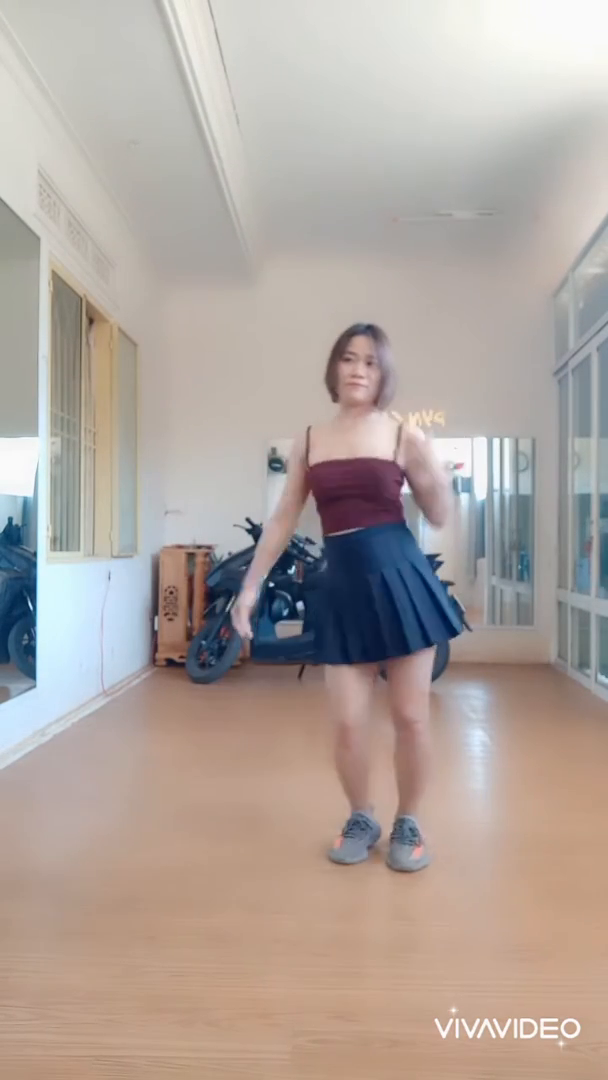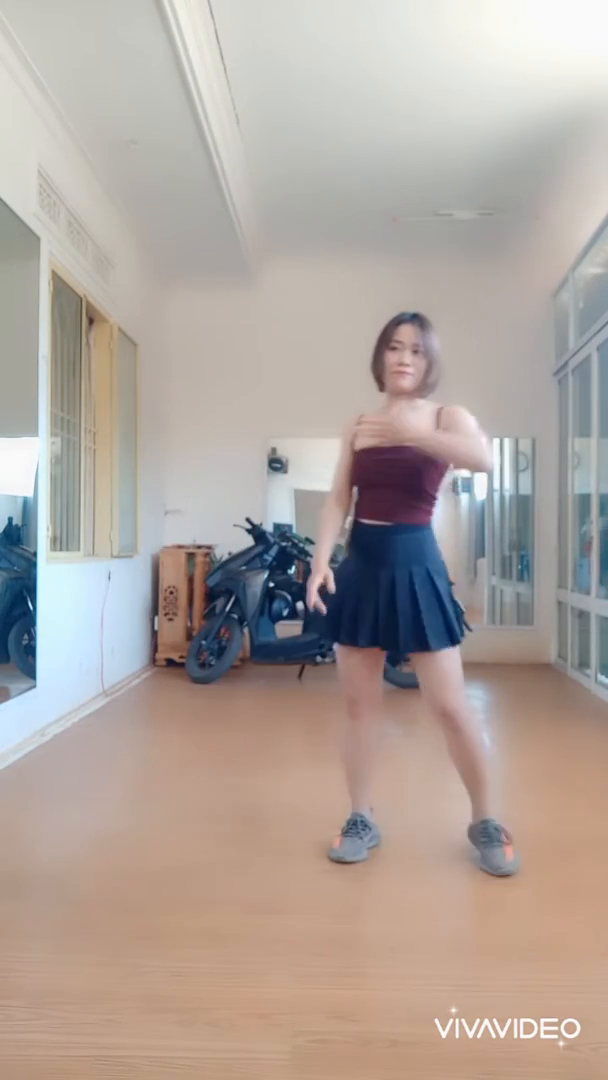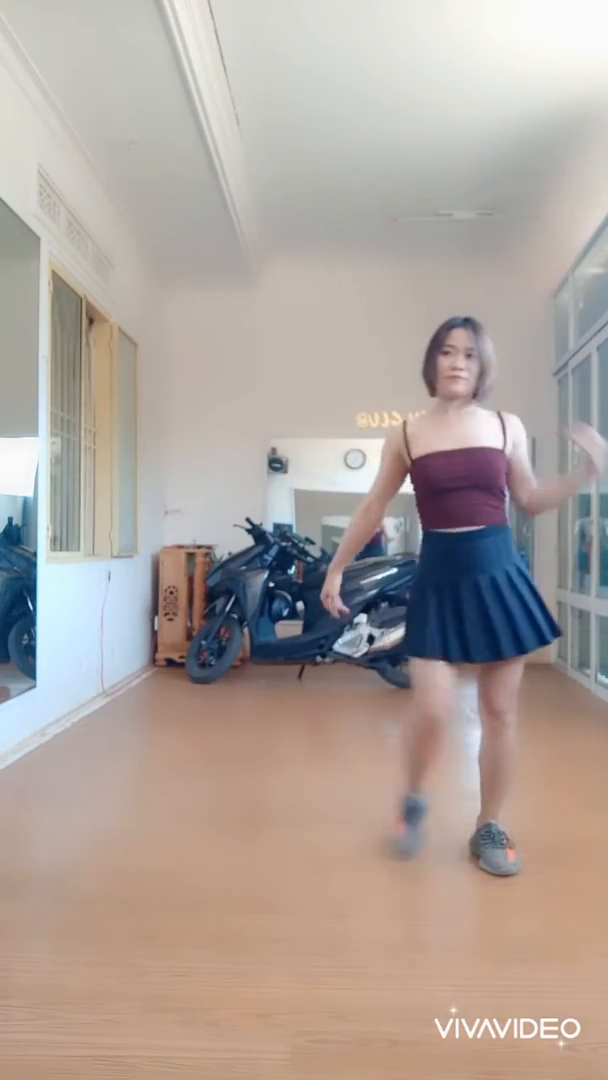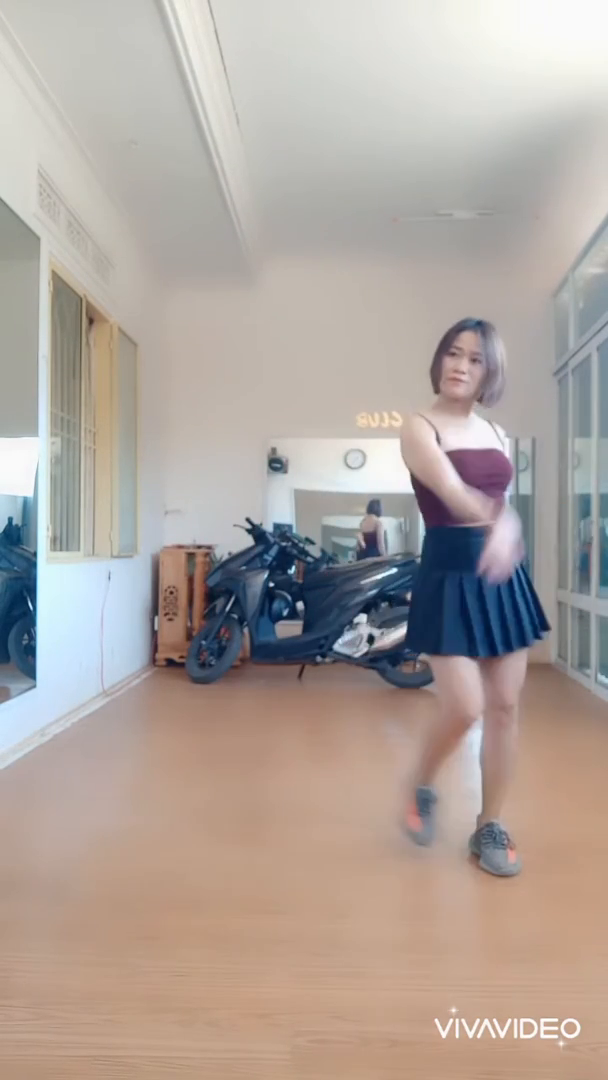
dt=0.4s
person 1, frame 1
left shoulder: (402, 434)
right shoulder: (310, 439)
left elbow: (440, 517)
right elbow: (284, 518)
left wrist: (434, 476)
right wrist: (250, 584)
left hip: (402, 579)
right hip: (346, 585)
left knee: (411, 715)
right knee: (349, 721)
left ankle: (406, 823)
right ankle: (362, 819)
person 1, frame 2
left shoulder: (445, 417)
right shoulder: (359, 428)
left elbow: (482, 457)
right elbow: (337, 503)
left wrist: (413, 433)
right wrist: (319, 564)
left hip: (416, 569)
right hip: (361, 570)
left knee: (451, 708)
right knee: (361, 704)
left ankle: (486, 822)
right ankle: (362, 821)
person 1, frame 3
left shoulder: (506, 426)
right shoulder: (407, 434)
left elbow: (529, 499)
right elbow: (373, 508)
right wrist: (336, 568)
left hip: (502, 576)
right hip: (441, 579)
left knee: (501, 713)
right knee: (431, 712)
left ankle: (489, 826)
right ankle: (413, 801)
person 1, frame 4
left shoulder: (494, 433)
right shoulder: (419, 427)
right elbow: (451, 491)
right wrist: (495, 523)
left hip: (506, 575)
right hip: (453, 576)
left knee: (504, 707)
right knee: (465, 708)
left ankle: (490, 828)
right ankle: (420, 788)
